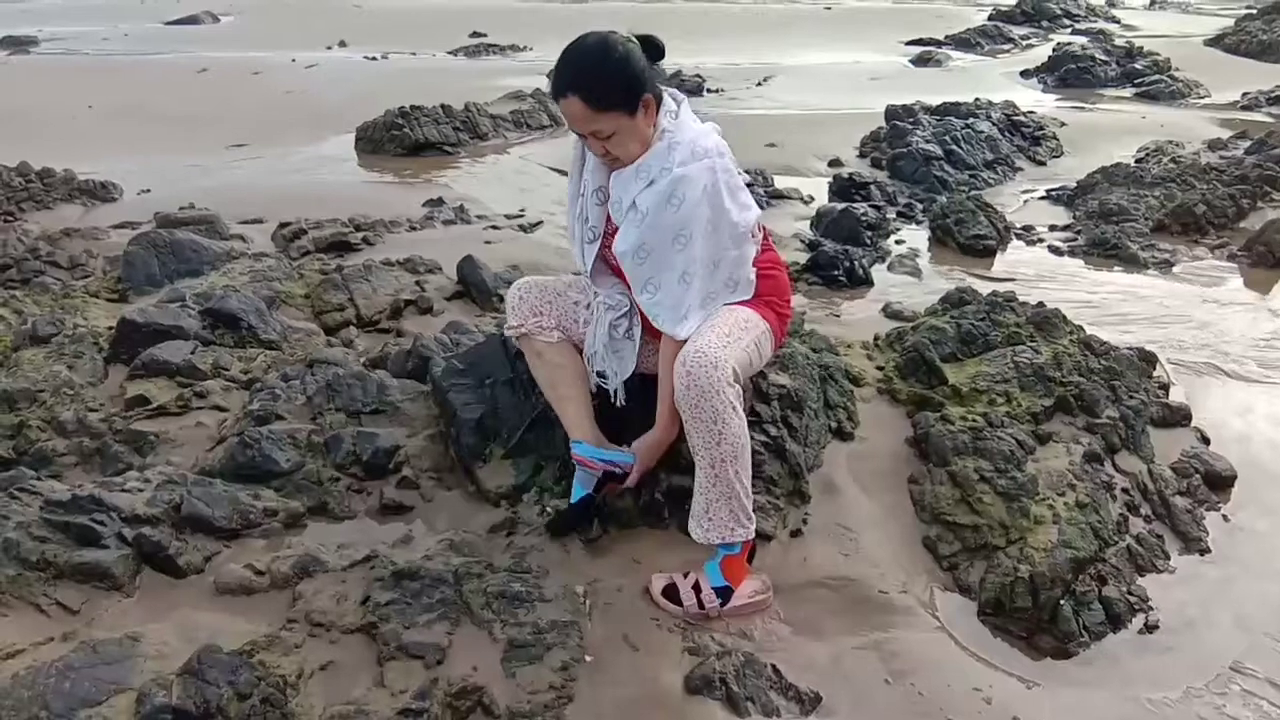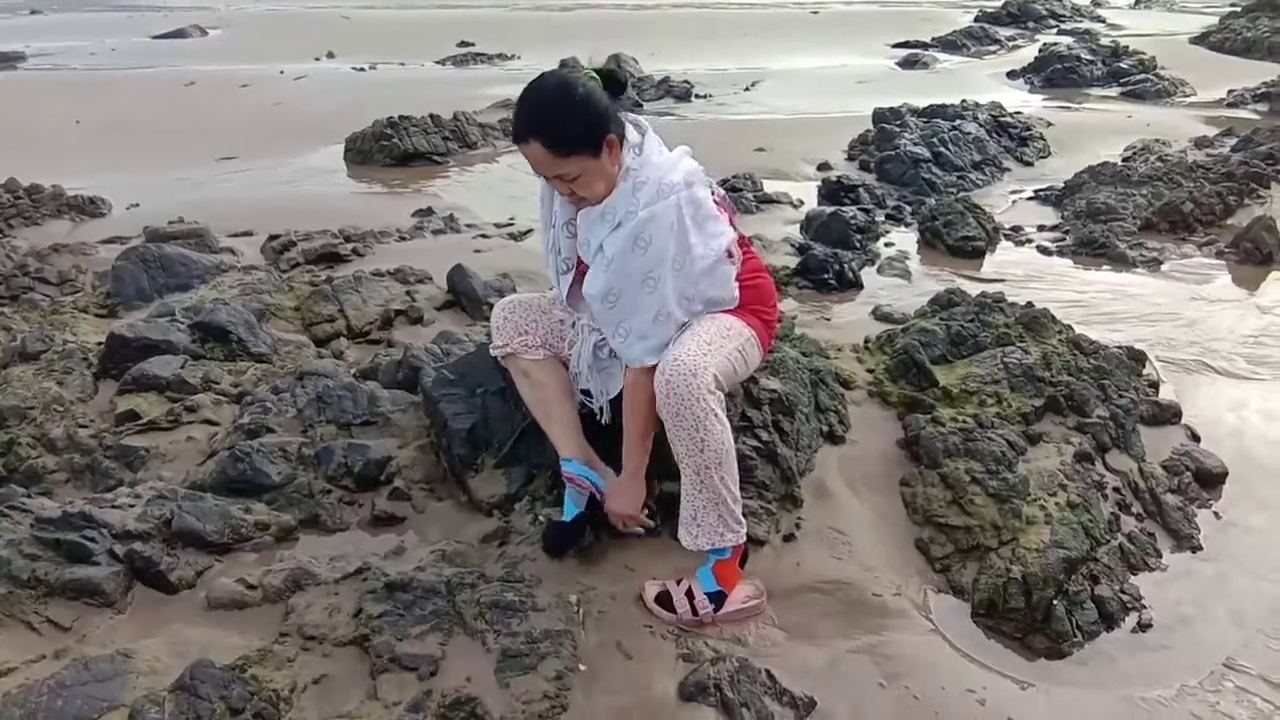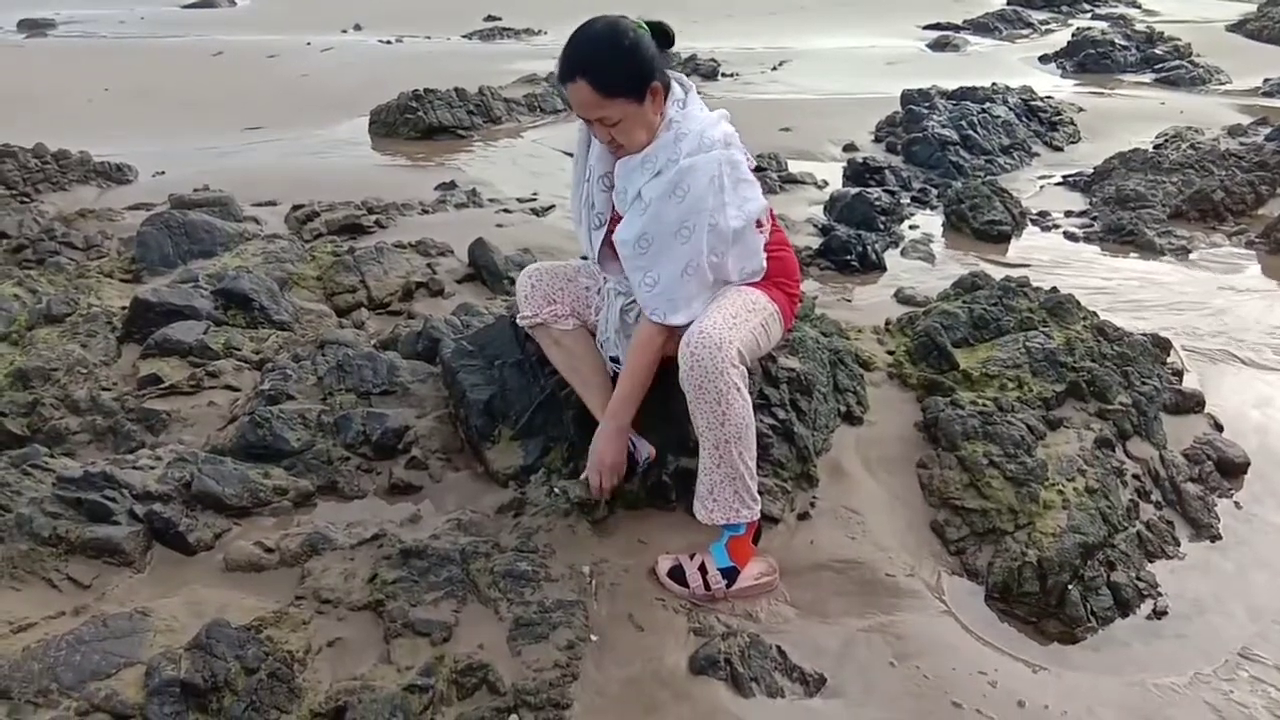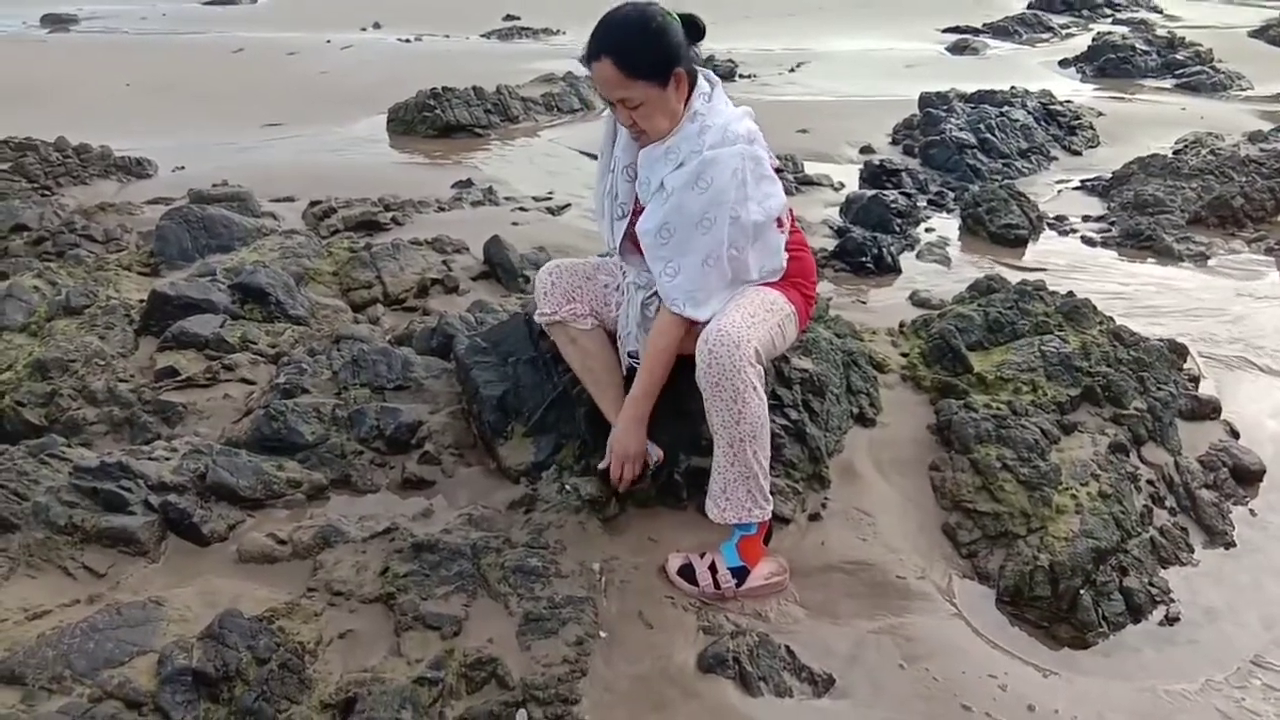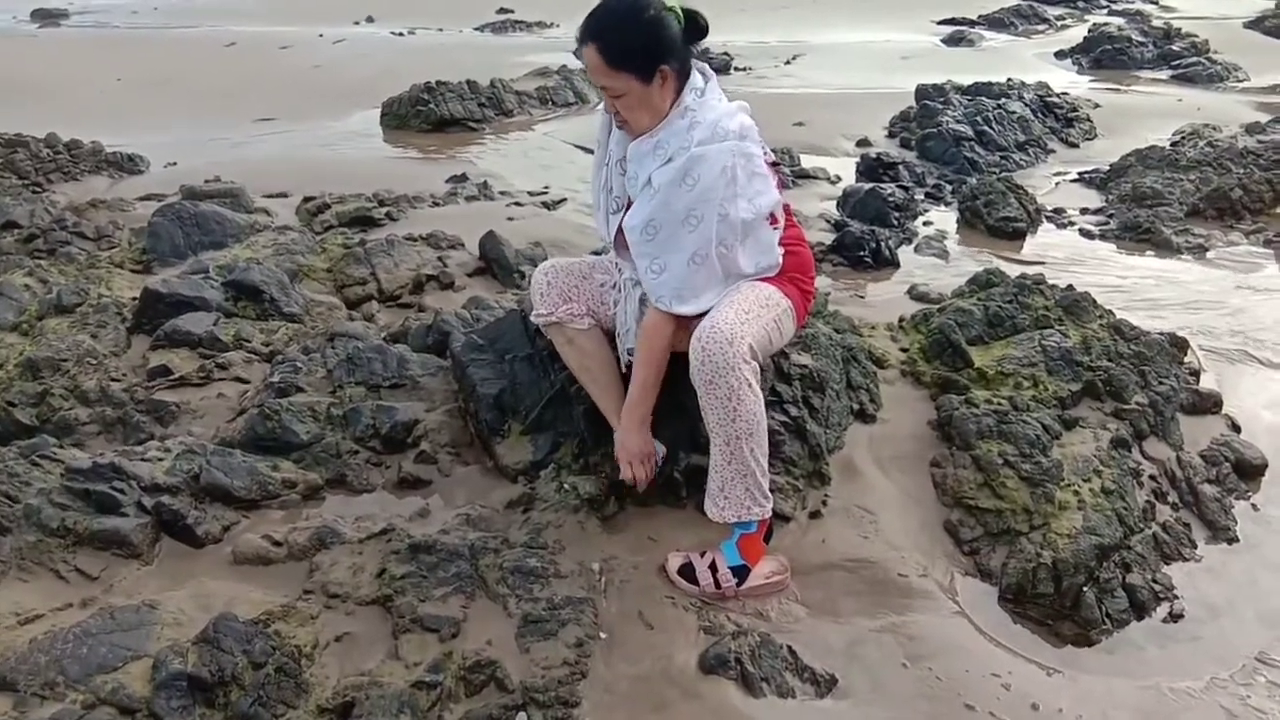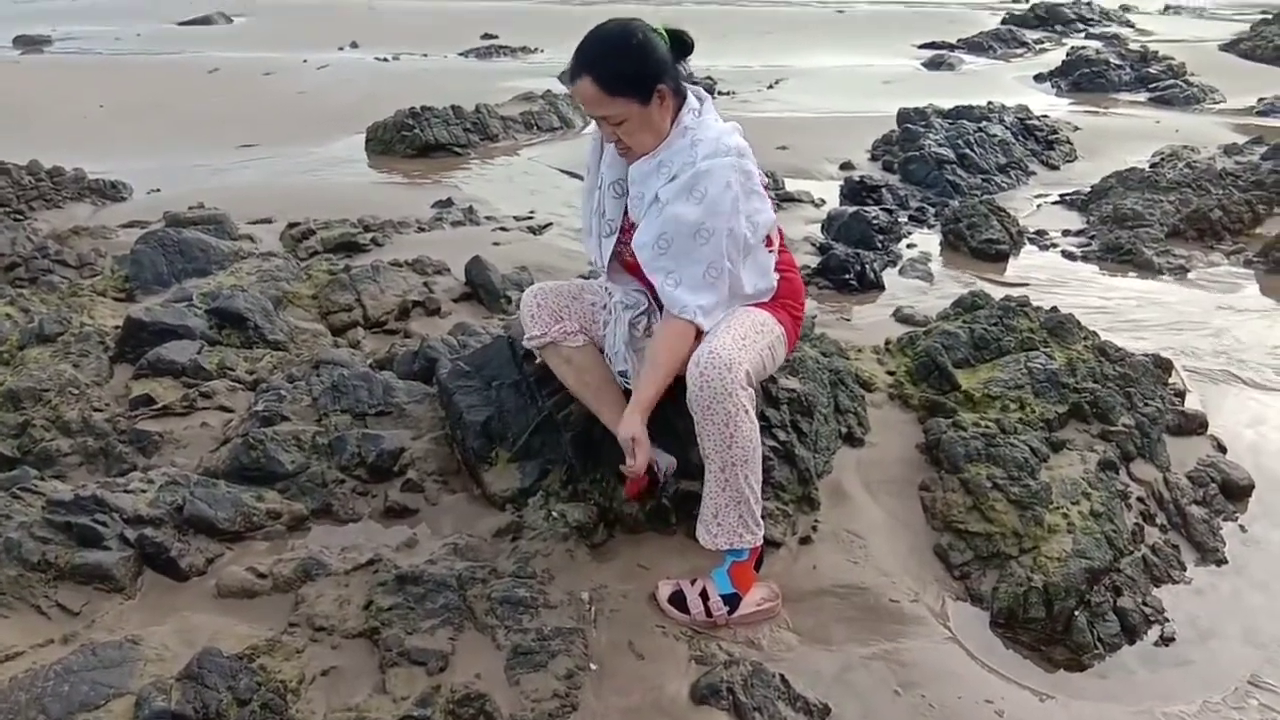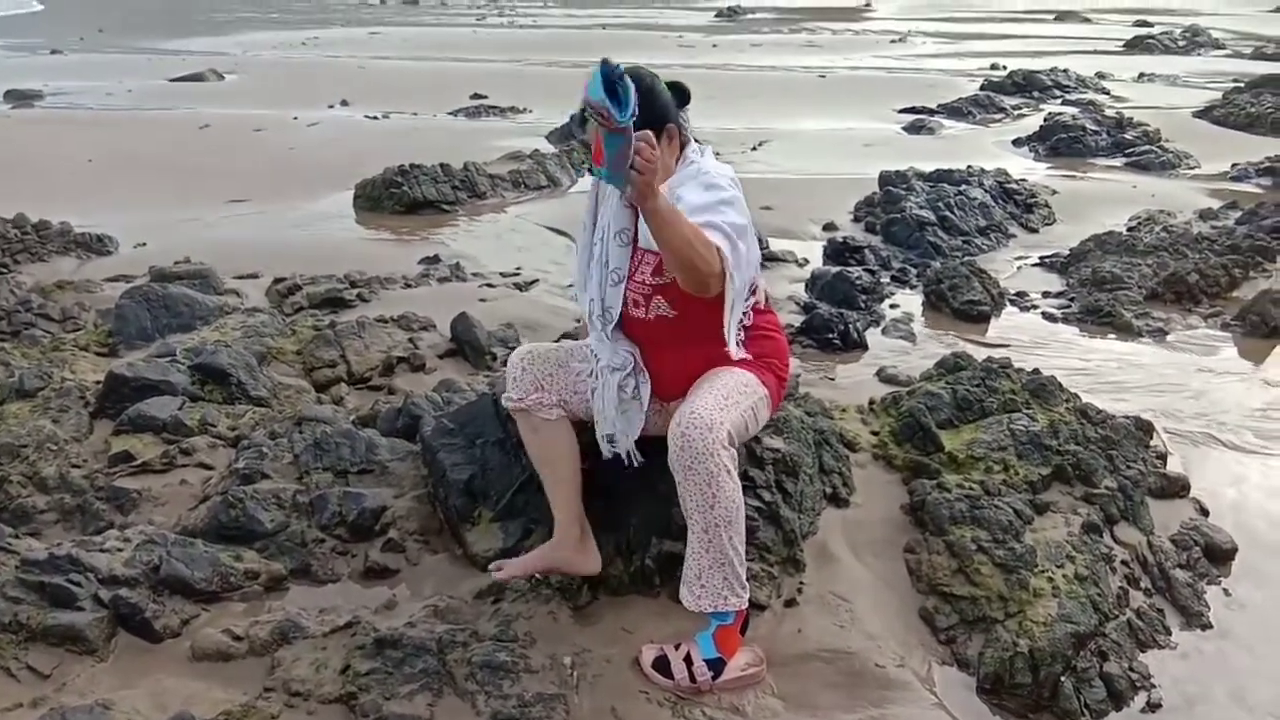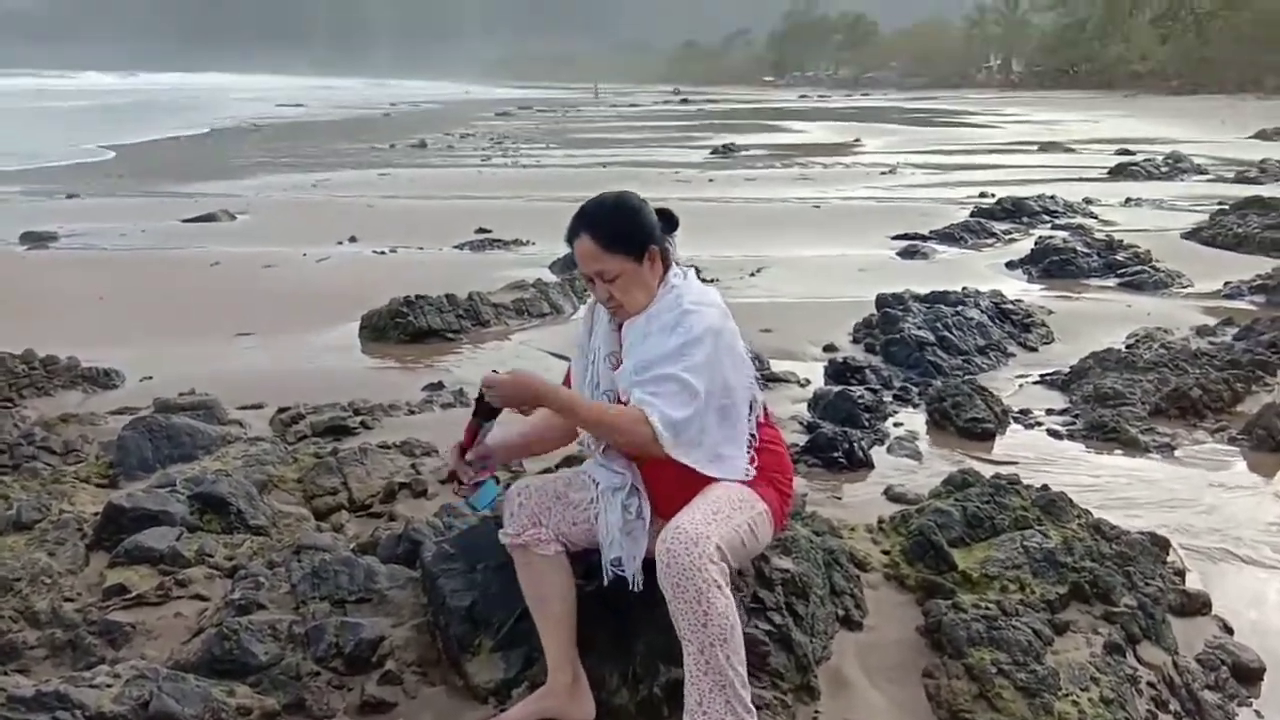
dt=0.5s
person 1, frame 1
left shoulder: (691, 174)
right shoulder: (606, 139)
left elbow: (680, 314)
right elbow: (599, 244)
left wrist: (663, 431)
right wrist: (571, 333)
left hip: (737, 298)
right hip: (643, 296)
left knee: (702, 367)
right knee: (528, 302)
left ankle: (734, 557)
right ankle: (592, 454)
person 1, frame 2
left shoulder: (658, 205)
right shoulder: (580, 165)
left elbow: (644, 353)
right elbow: (581, 275)
left wrist: (632, 477)
left hip: (724, 306)
right hip: (626, 310)
left knee: (682, 374)
right knee: (513, 319)
left ankle: (726, 563)
right ankle: (581, 472)
person 1, frame 3
left shoulder: (697, 163)
right shoulder: (612, 126)
left elbow: (663, 312)
right elbow: (610, 236)
left wrist: (612, 429)
left hip: (747, 280)
right hip: (646, 277)
left knee: (705, 346)
right knee: (538, 288)
left ankle: (739, 539)
right ankle: (628, 447)
person 1, frame 4
left shoulder: (719, 156)
right shoulder: (641, 120)
left elbow: (682, 304)
right elbow: (632, 230)
left wrist: (632, 421)
left hip: (760, 282)
right hip: (666, 272)
left knee: (724, 345)
right knee: (556, 286)
left ankle: (750, 539)
right ankle: (635, 450)
person 1, frame 5
left shoulder: (709, 150)
right shoulder: (644, 111)
left elbow: (672, 299)
right elbow: (644, 251)
left wrist: (636, 422)
left hip: (760, 276)
right hip: (667, 270)
left knee: (717, 342)
right knee: (552, 285)
left ankle: (750, 536)
right ankle: (634, 445)
person 1, frame 6
left shoulder: (710, 166)
right shoulder: (627, 137)
left elbow: (689, 308)
right elbow: (620, 244)
left wrist: (637, 410)
right wrist: (587, 324)
left hip: (747, 301)
right hip: (651, 294)
left knee: (715, 368)
right knee: (542, 306)
left ankle: (742, 564)
right ankle: (641, 453)
person 1, frame 7
left shoulder: (711, 191)
right shoulder: (613, 189)
left elbow: (707, 279)
right elbow: (604, 287)
left wrist: (653, 198)
left hip: (732, 363)
right hip: (641, 362)
left knee: (698, 428)
right knee: (529, 368)
left ankle: (726, 629)
right ankle: (572, 540)
person 1, frame 8
left shoulder: (694, 319)
right shoulder: (605, 318)
left elbow: (653, 431)
right elbow: (572, 415)
left wrist: (540, 393)
right wrist: (497, 450)
left hip: (734, 480)
right hip: (645, 483)
left knee: (686, 544)
right knee: (526, 506)
